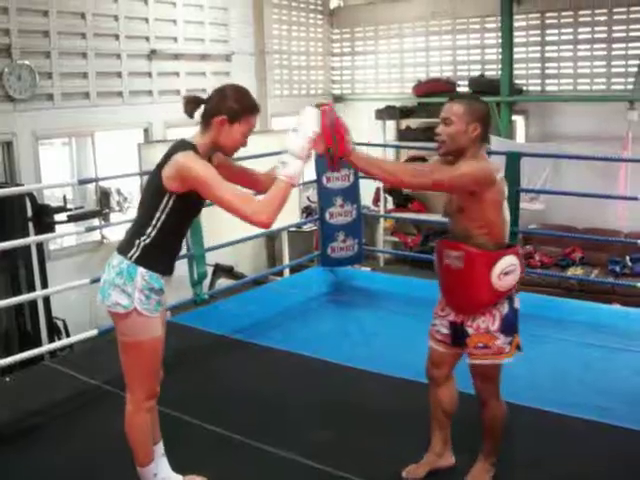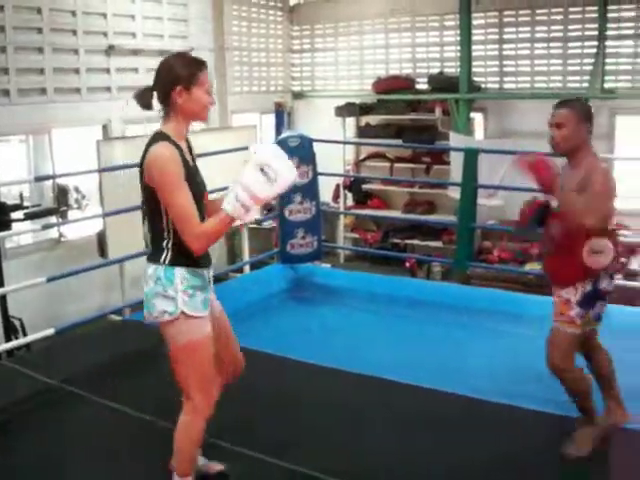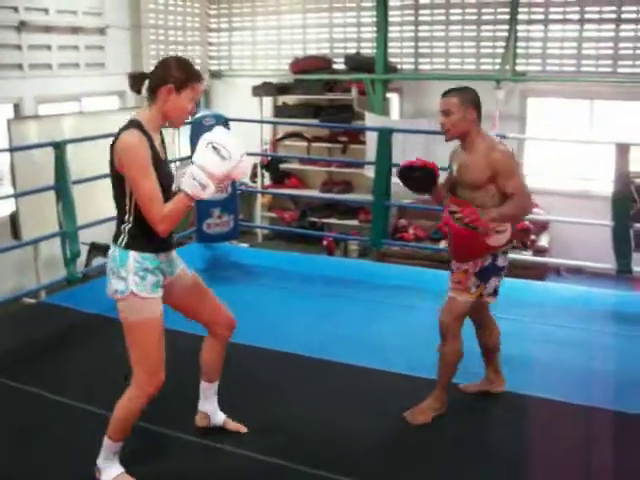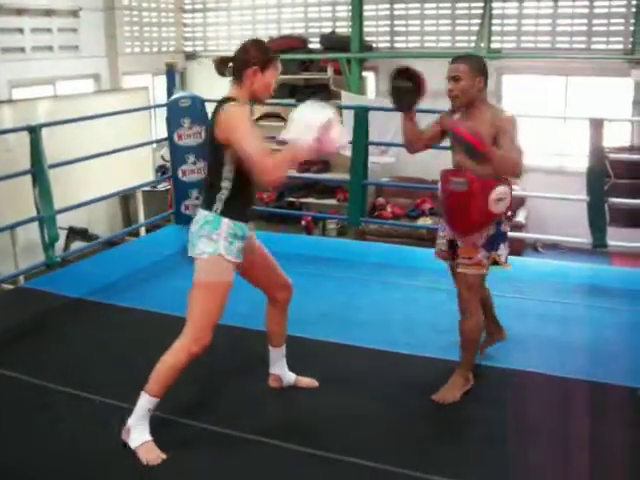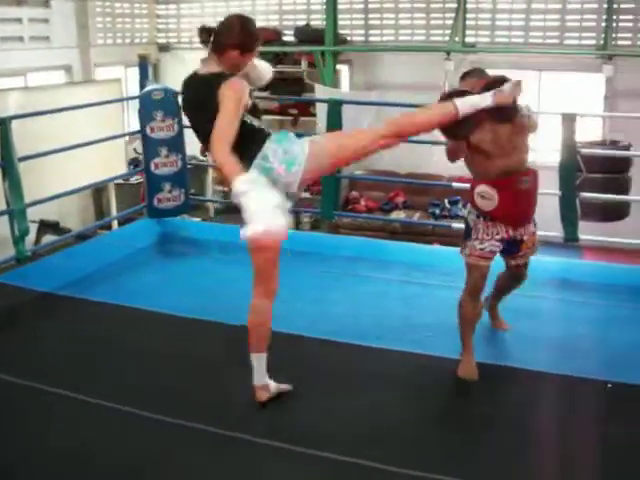
dt=1s
person 1, frame 1
left shoulder: (204, 157)
right shoulder: (188, 164)
left elbow: (260, 183)
right elbow: (262, 215)
left wrist: (296, 154)
right wrist: (293, 162)
left hip: (145, 279)
right hip: (134, 282)
left knee: (151, 387)
right knee: (142, 394)
person 1, frame 2
left shoulder: (181, 144)
right shoulder: (162, 155)
left elbow: (206, 210)
right elbow: (197, 239)
left wrist: (252, 186)
right wrist: (247, 195)
left hip: (194, 280)
right hip: (175, 284)
left knee: (231, 366)
right knee: (200, 401)
person 1, frame 3
left shoulder: (155, 135)
right shoulder: (131, 141)
right elbow: (160, 220)
left wrist: (206, 177)
right wrist: (201, 177)
left hip: (163, 258)
right hip: (135, 265)
left knee: (223, 323)
right knee: (149, 381)
left ankle: (207, 410)
person 1, frame 4
left shoulder: (235, 110)
right shoulder: (235, 113)
left elbow: (266, 163)
right elbow: (269, 174)
left wrist: (309, 145)
right wrist: (307, 140)
left hip: (233, 228)
right hip: (219, 230)
left knee: (281, 291)
right knee: (196, 339)
left ankle: (279, 373)
right ankle: (137, 425)
person 1, frame 5
left shoulder: (190, 84)
right shoulder: (231, 86)
right elbow: (220, 150)
right wrist: (248, 191)
left hip: (256, 184)
right hip: (281, 159)
left knee: (265, 290)
right knee: (389, 130)
left ankle: (261, 383)
right ankle: (480, 101)
person 2, frame 1
left shoulder: (479, 172)
right shoulder: (451, 167)
left elbow: (412, 179)
right elbow: (406, 176)
left wrist: (347, 152)
right wrist: (349, 154)
left hip: (488, 299)
right hip: (456, 295)
left knee: (486, 388)
right knee: (437, 373)
person 2, frame 2
left shoulder: (596, 172)
right shoulder: (568, 169)
left elbow: (591, 218)
left wrist: (552, 183)
right wrist: (543, 211)
left hip: (587, 277)
right hip: (568, 274)
left knee: (559, 358)
right knee: (586, 343)
left ankle: (590, 422)
right ankle: (614, 409)
person 2, frame 3
left shoulder: (497, 155)
right shoulder: (458, 154)
left elbow: (524, 201)
left wrist: (487, 218)
right wrist: (430, 186)
left hip: (484, 251)
right hip: (467, 248)
left knee: (449, 323)
right knee: (478, 313)
left ankle: (438, 397)
right ankle: (493, 377)
person 2, frame 4
left shoulder: (500, 120)
right shoulder: (452, 116)
left elbow: (514, 168)
right elbow: (414, 145)
left wrist: (484, 150)
right wrist: (407, 111)
left knee: (467, 295)
right knee: (468, 283)
left ankle: (463, 374)
right ankle: (494, 329)
person 2, frame 5
left shoulder: (515, 118)
right shoulder: (467, 129)
left elbow: (530, 126)
right elbow: (453, 154)
left wrist: (513, 111)
right wrist: (458, 134)
left hip: (520, 211)
right hip: (486, 214)
left knee: (518, 274)
right knee: (474, 285)
left ankle: (491, 305)
right ankle: (467, 354)
